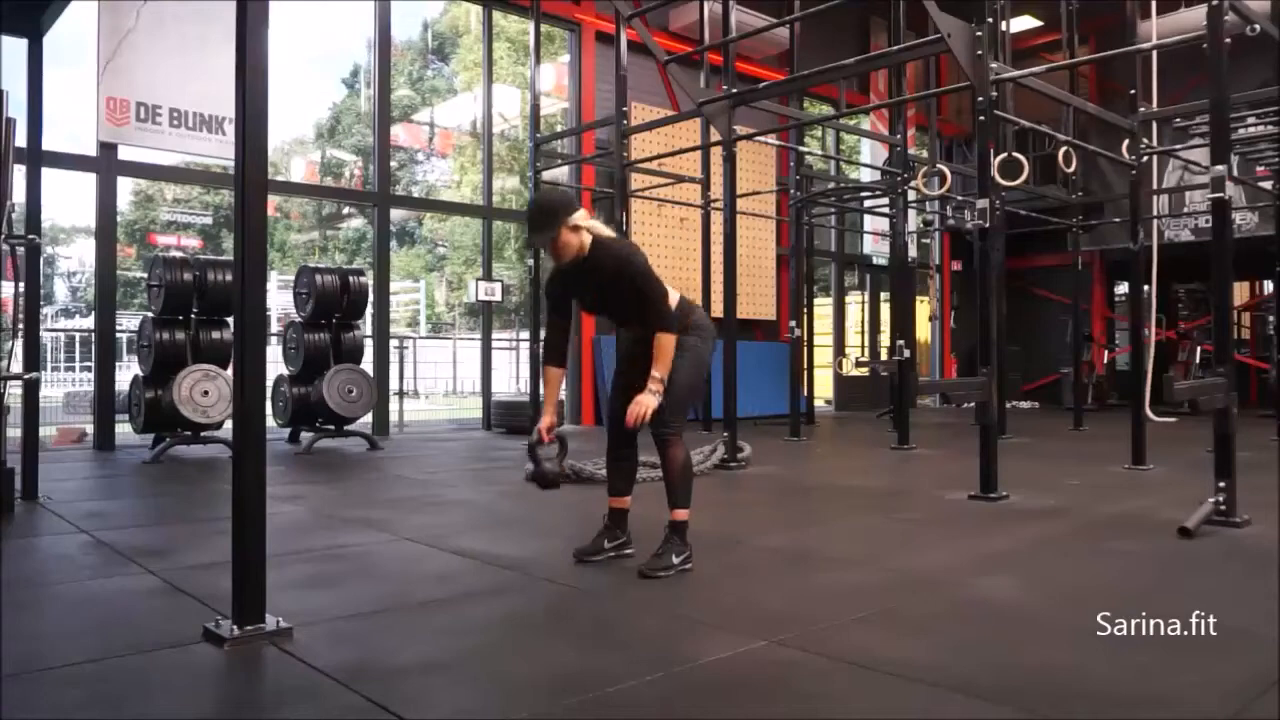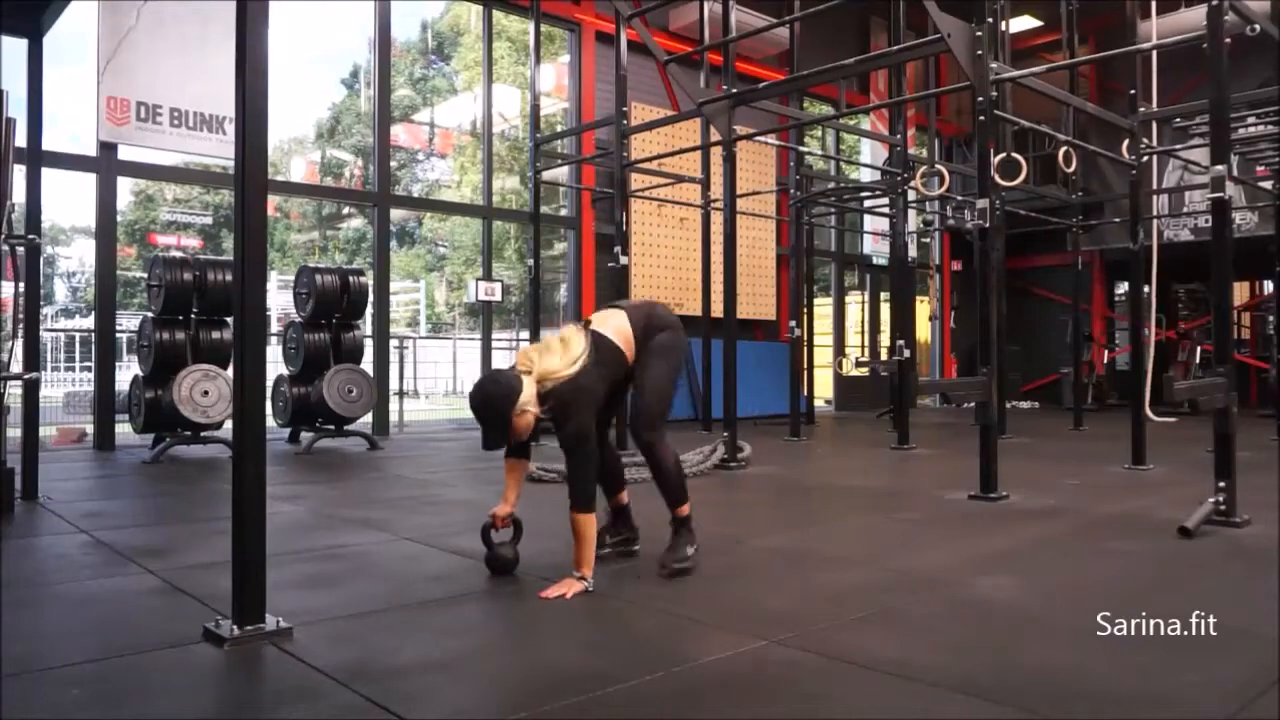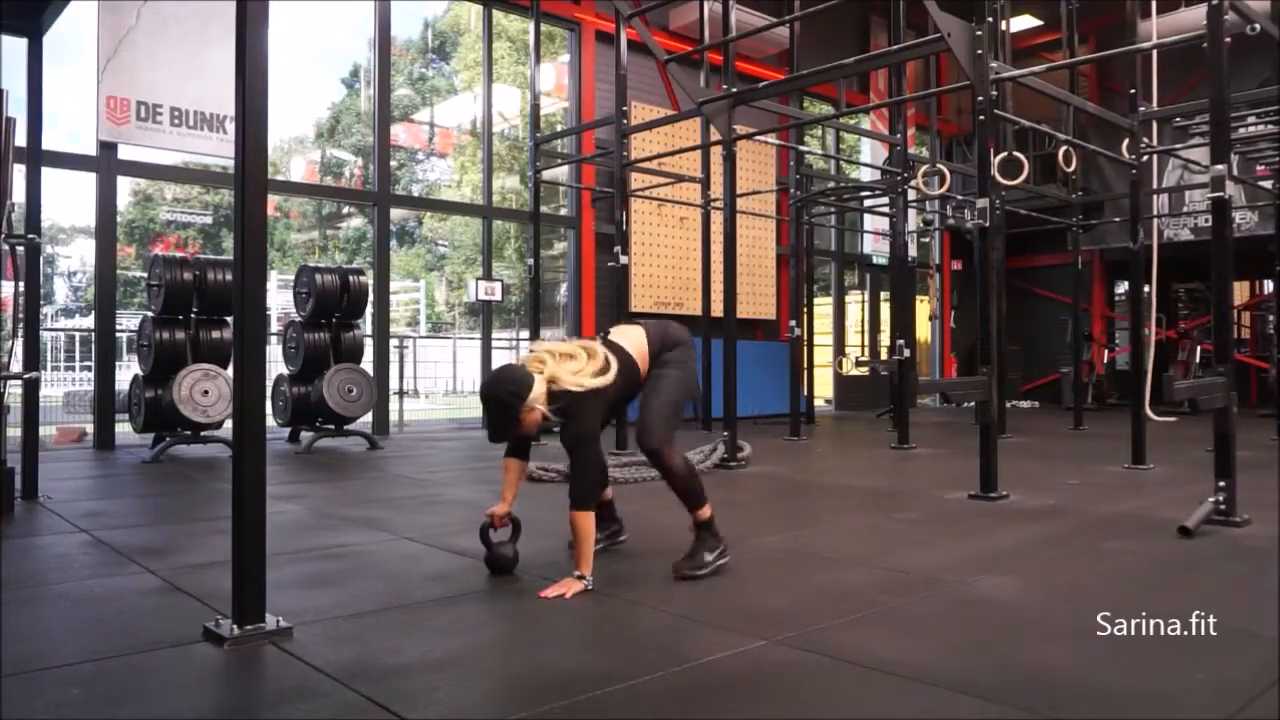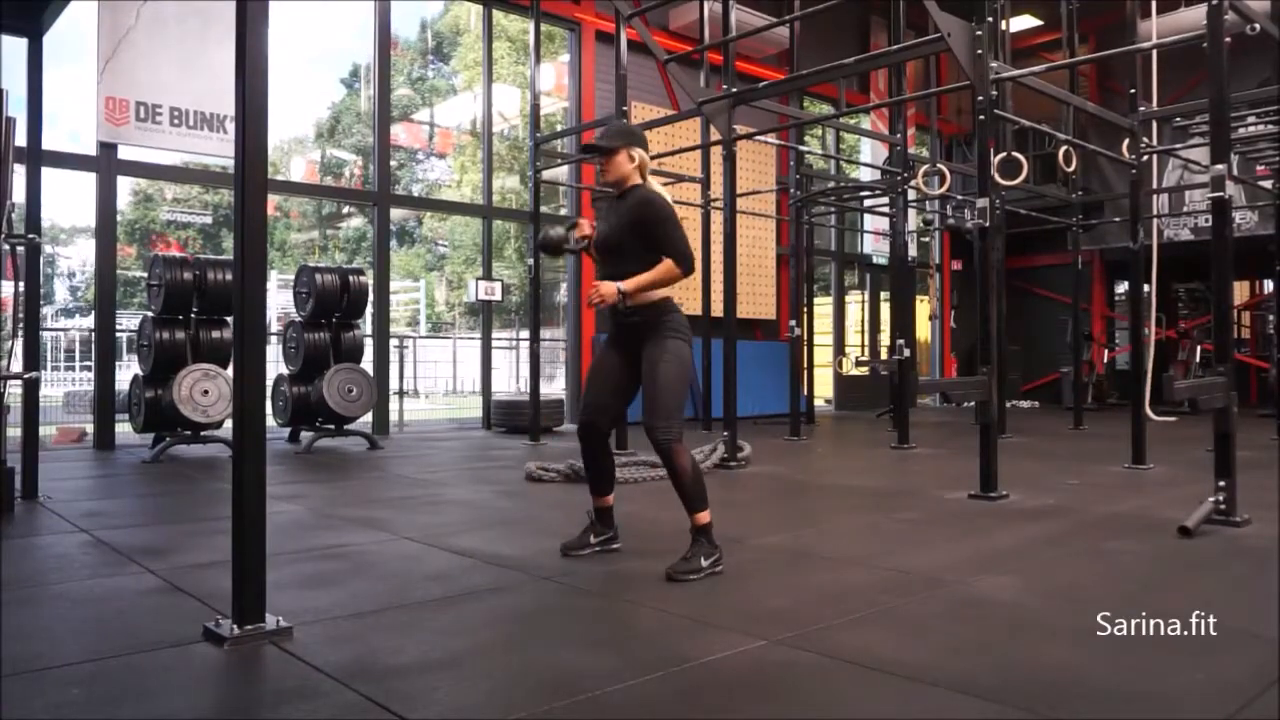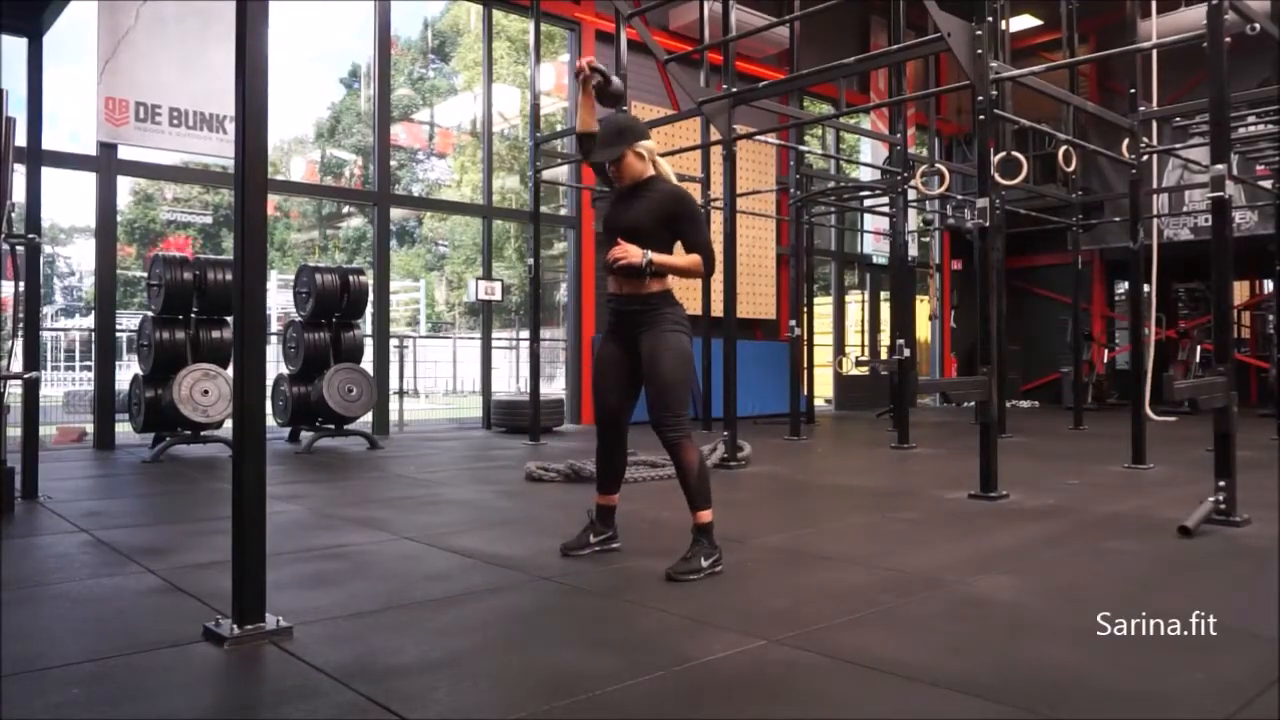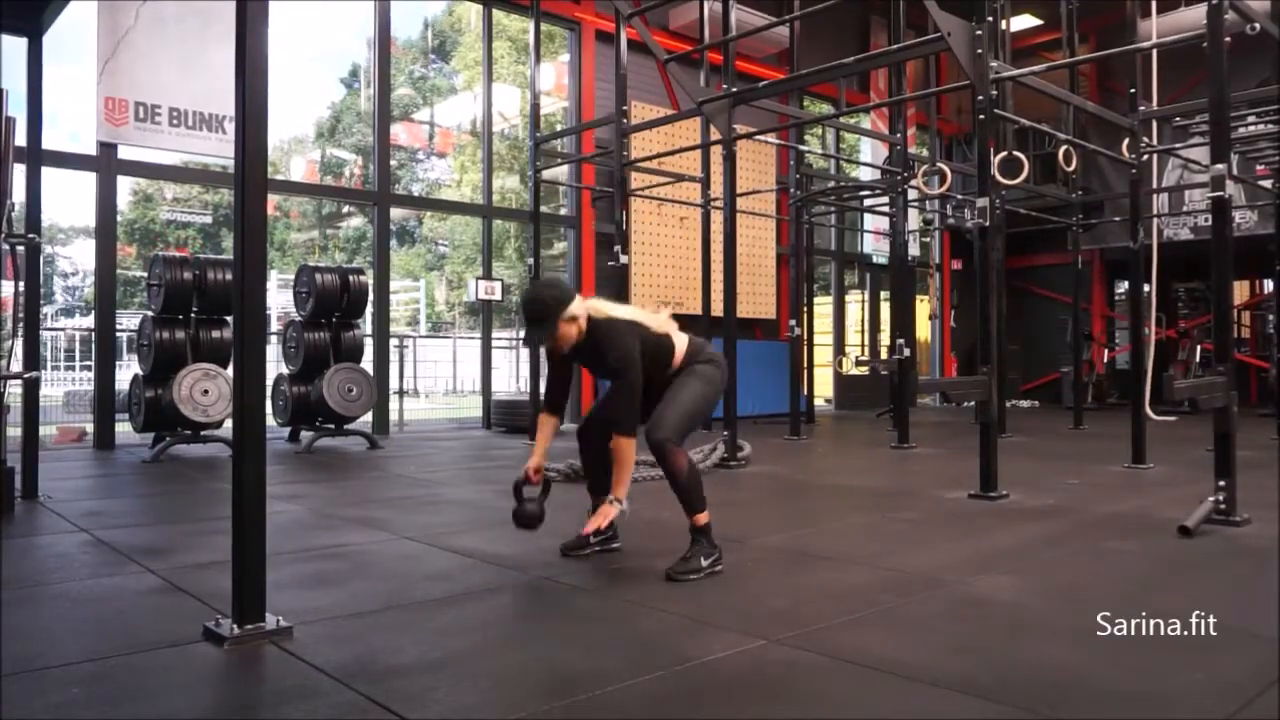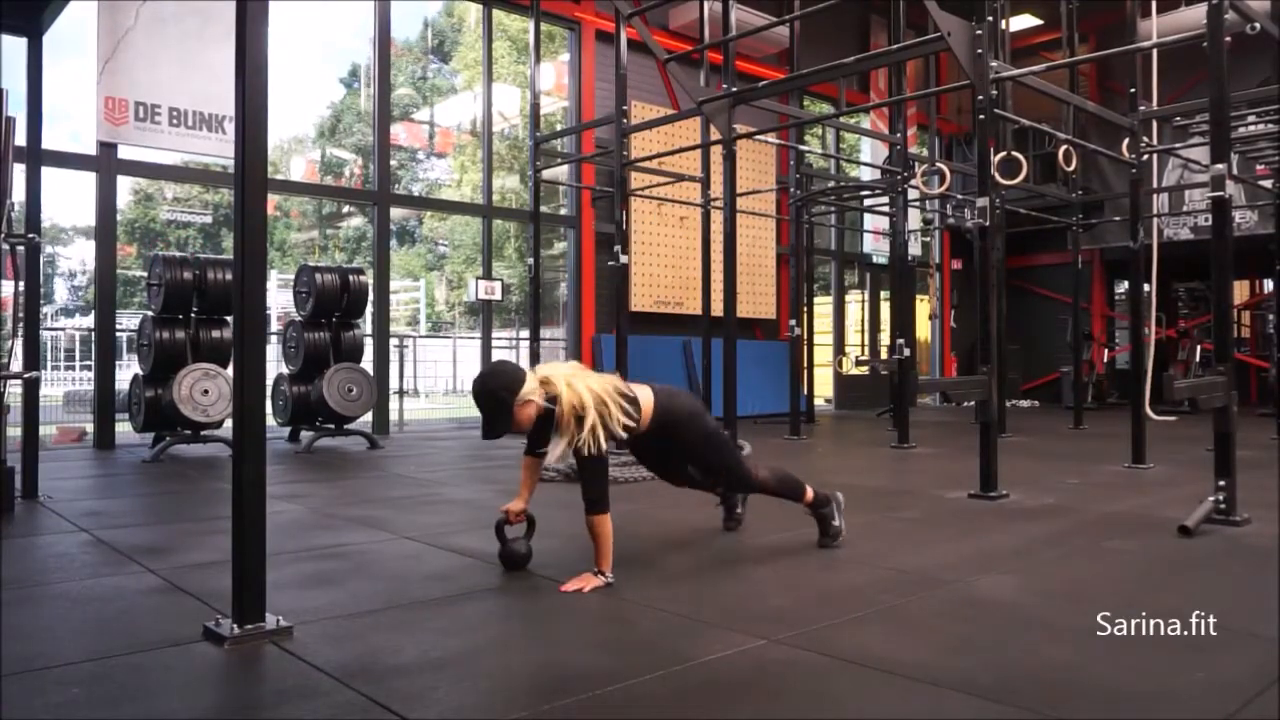
dt=0.7s
person 1, frame 1
left shoulder: (620, 257)
right shoulder: (561, 278)
left elbow: (665, 324)
right elbow: (555, 346)
left wrist: (654, 387)
right wrist: (549, 410)
left hip: (685, 335)
right hip: (640, 338)
left knee: (665, 426)
right knee: (619, 423)
left ankle: (679, 541)
right ankle: (617, 532)
person 1, frame 2
left shoulder: (570, 402)
right shoulder: (519, 384)
left elbow: (583, 484)
right elbow: (517, 446)
left wrist: (582, 576)
right wrist: (509, 502)
left hip: (656, 330)
right hip: (619, 330)
left knee: (646, 436)
right knee: (592, 441)
left ankle: (683, 532)
right ankle: (623, 529)
person 1, frame 3
left shoulder: (576, 404)
right shoulder: (530, 382)
left elbow: (583, 484)
right elbow: (518, 446)
left wrist: (581, 574)
right wrist: (505, 503)
left hip: (668, 348)
left knee: (653, 444)
right knee: (578, 444)
left ankle: (710, 540)
right ankle: (609, 524)
person 1, frame 4
left shoulder: (648, 202)
right shoulder: (614, 207)
left elbow: (683, 263)
left wrist: (622, 288)
right wrist: (589, 241)
left hip: (662, 329)
right hip: (621, 332)
left knee: (662, 432)
right knee: (591, 424)
left ankle: (707, 543)
right ankle: (604, 525)
person 1, frame 5
left shoulder: (672, 197)
right shoulder: (621, 188)
left elbow: (703, 262)
right elbow: (587, 140)
left wrist: (646, 258)
right wrist: (587, 88)
left hip: (660, 321)
right hip: (618, 322)
left knee: (671, 427)
right knee: (609, 420)
left ankle: (706, 542)
right ankle: (604, 526)
person 1, frame 6
left shoulder: (615, 338)
right shoulder: (564, 336)
left elbow: (625, 424)
right elbow: (554, 402)
left wrist: (617, 500)
right wrist: (538, 455)
left hip: (699, 367)
right hip: (657, 378)
left knee: (661, 437)
right knee: (591, 433)
left ankle: (707, 545)
right ankle: (604, 530)
person 1, frame 7
left shoulder: (577, 415)
right shoulder: (540, 394)
left elbow: (594, 493)
right elbow: (538, 447)
left wrist: (602, 572)
right wrist: (522, 500)
left hip: (675, 417)
right hip: (651, 418)
left knee: (739, 477)
right knee: (677, 473)
left ankle: (823, 503)
right ankle: (730, 496)
